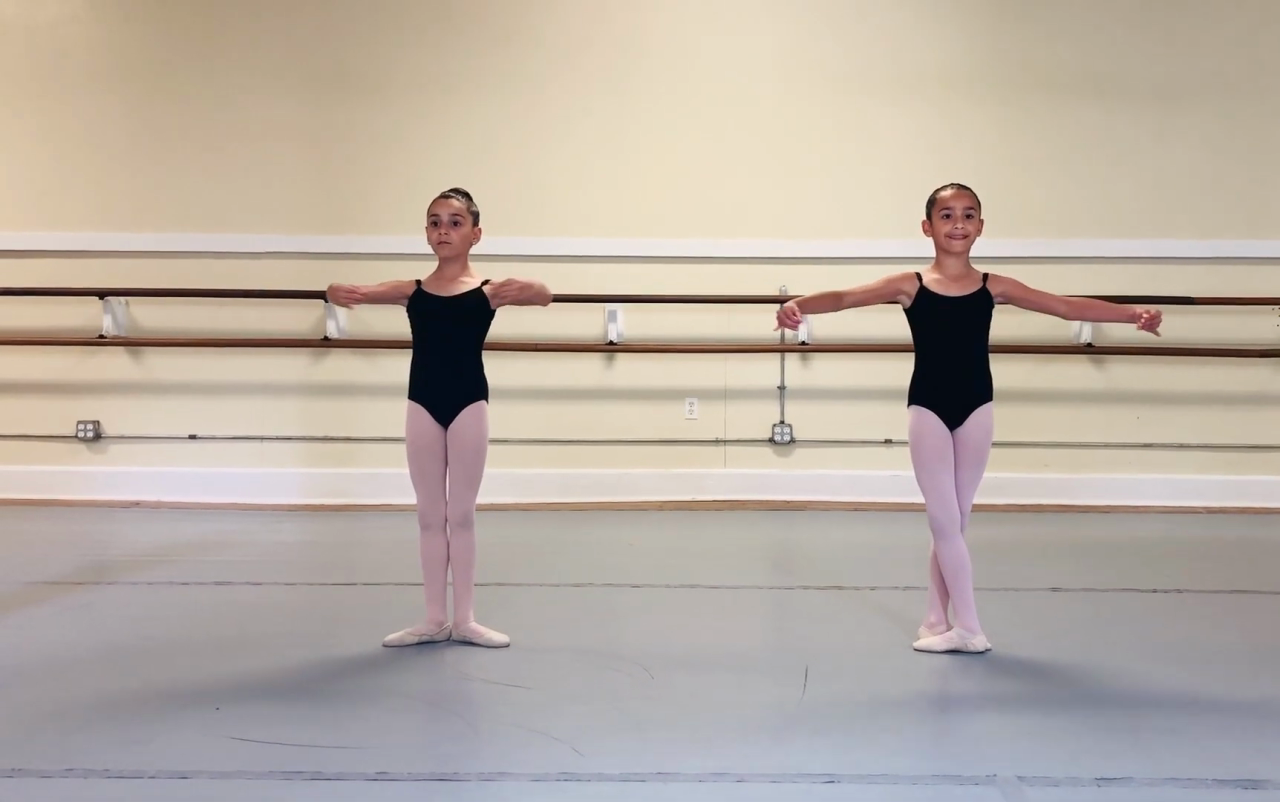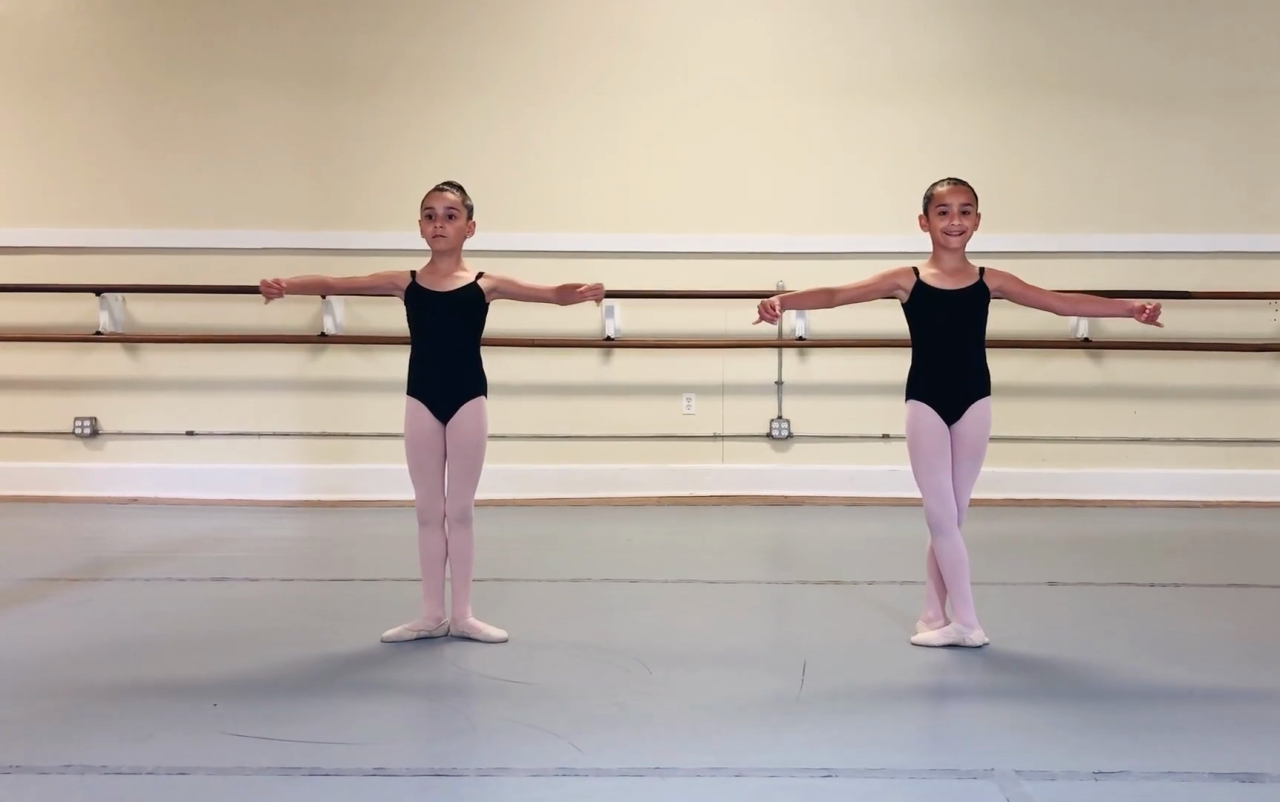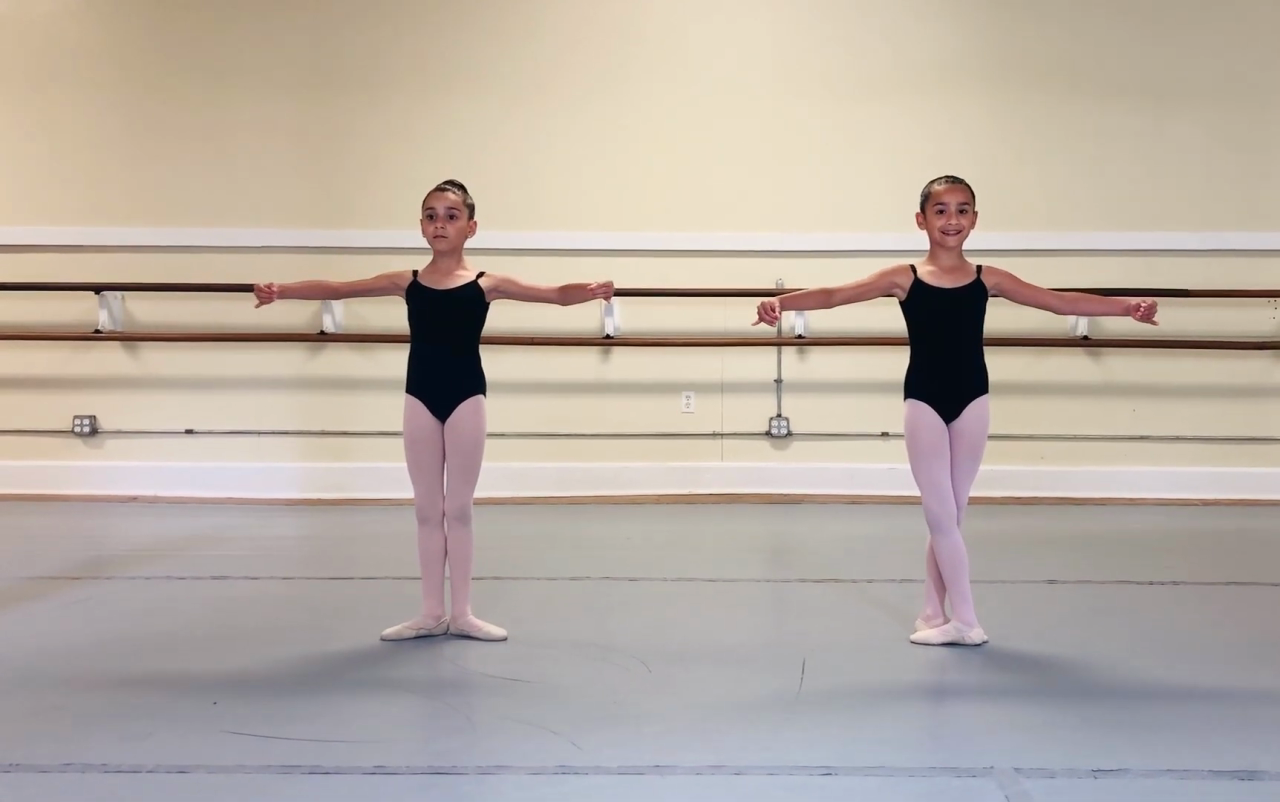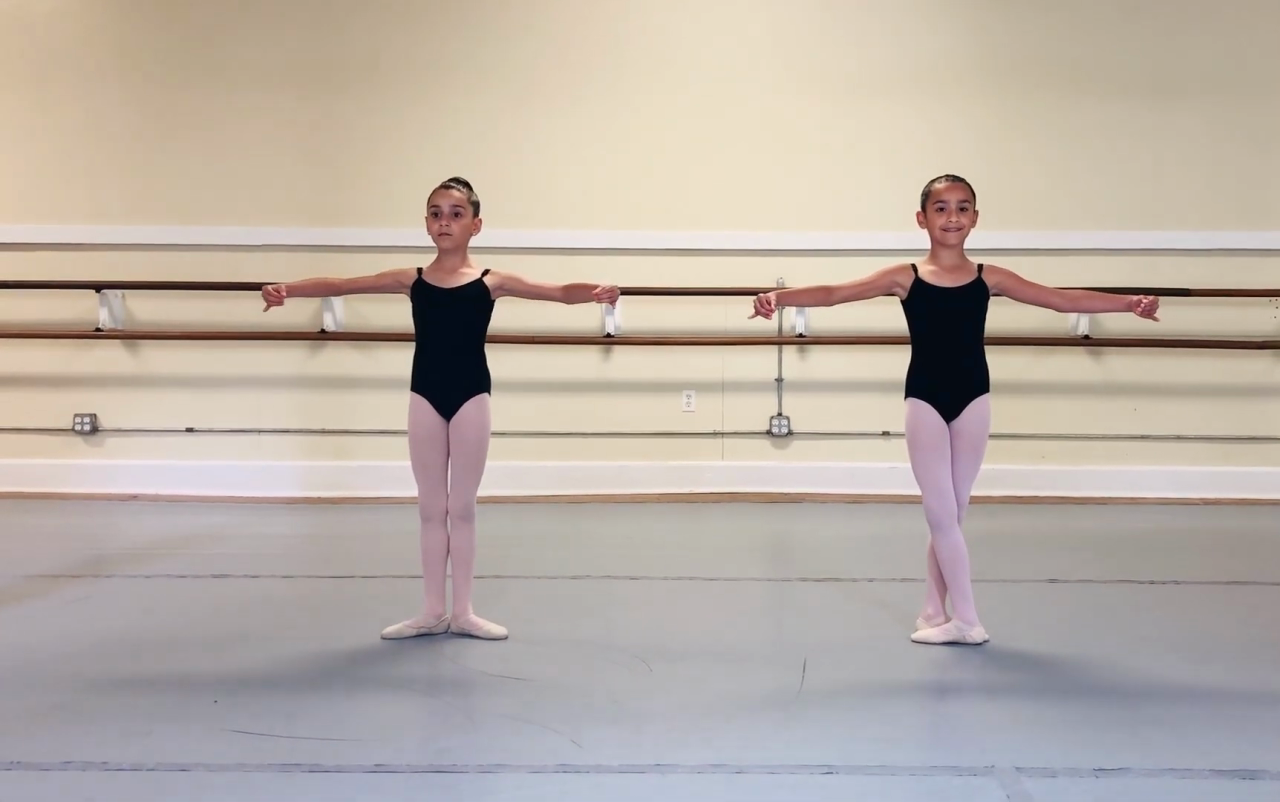
dt=0.4s
person 1, frame 1
left shoulder: (994, 287)
right shoulder: (909, 285)
left elbow: (1065, 306)
right elbow: (843, 297)
left wrist: (1133, 313)
right wrist: (799, 305)
left hip: (976, 407)
right hip: (928, 407)
left knee: (954, 522)
right knee: (944, 521)
left ankle: (936, 621)
right ankle: (968, 627)
person 1, frame 2
left shoulder: (990, 281)
right shoulder: (905, 279)
left elbow: (1062, 303)
right elbow: (836, 295)
left wrist: (1131, 308)
right wrist: (783, 301)
left hip: (973, 401)
right hip: (925, 402)
left knee: (952, 516)
right knee: (941, 516)
left ankle: (934, 615)
right ankle: (965, 621)
person 1, frame 3
left shoulder: (988, 279)
right shoulder: (903, 277)
left elbow: (1059, 301)
right elbow: (834, 295)
left wrist: (1127, 307)
right wrist: (781, 303)
left hip: (971, 400)
right hip: (923, 401)
left knee: (951, 515)
right knee: (940, 515)
left ankle: (933, 614)
right ankle: (965, 620)
person 1, frame 4
left shoulder: (989, 278)
right shoulder: (905, 276)
left elbow: (1062, 299)
right elbow: (834, 293)
left wrist: (1129, 303)
right wrist: (778, 297)
left hip: (972, 399)
right hip: (924, 400)
left knee: (951, 514)
right knee: (941, 513)
left ankle: (934, 612)
right ankle: (965, 618)
person 2, frame 1
left shoulder: (490, 290)
right shoulder: (410, 290)
left elbow: (542, 296)
right elbow: (342, 291)
left wrist: (525, 289)
right wrist: (342, 292)
left hip: (468, 404)
right hip: (422, 404)
left knee: (462, 514)
right knee: (429, 515)
left ankle: (464, 618)
right ankle: (434, 617)
person 2, frame 2
left shoulder: (485, 284)
right shoulder: (405, 283)
left elbow: (553, 294)
right elbow: (333, 284)
left wrist: (581, 291)
right wrist: (287, 285)
left hip: (468, 399)
right hip: (421, 400)
left knee: (460, 510)
right knee: (428, 510)
left ankle: (462, 614)
right ankle: (432, 614)
person 2, frame 3
left shoulder: (486, 284)
right shoulder: (406, 282)
left elbow: (556, 294)
right elbow: (335, 288)
left wrist: (591, 290)
right wrist: (279, 290)
left hip: (466, 398)
right hip: (420, 399)
left knee: (459, 508)
right knee: (427, 509)
left ankle: (461, 612)
right ankle: (432, 612)
person 2, frame 4
left shoulder: (491, 281)
right shoulder: (410, 279)
left elbow: (559, 292)
right elbow: (340, 284)
left wrist: (596, 292)
right wrist: (287, 289)
left hip: (471, 397)
right hip: (425, 397)
left knee: (463, 507)
right knee: (430, 507)
left ankle: (462, 611)
right ankle: (433, 610)
